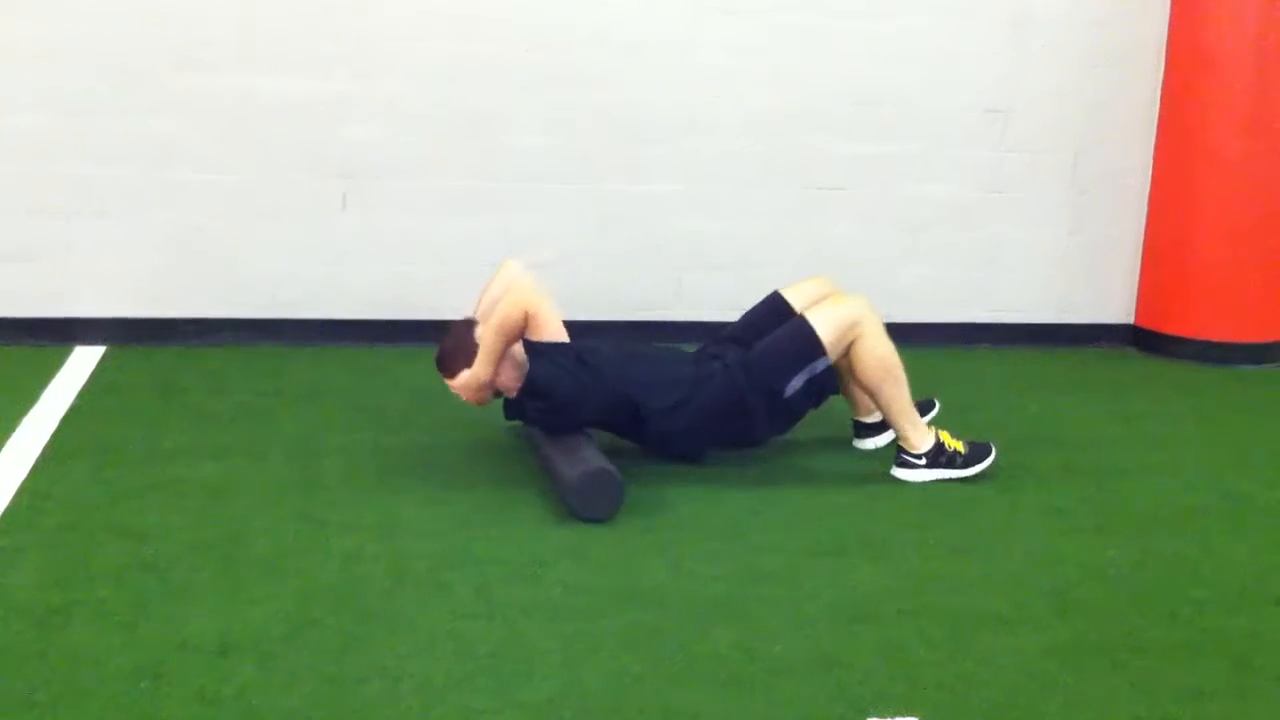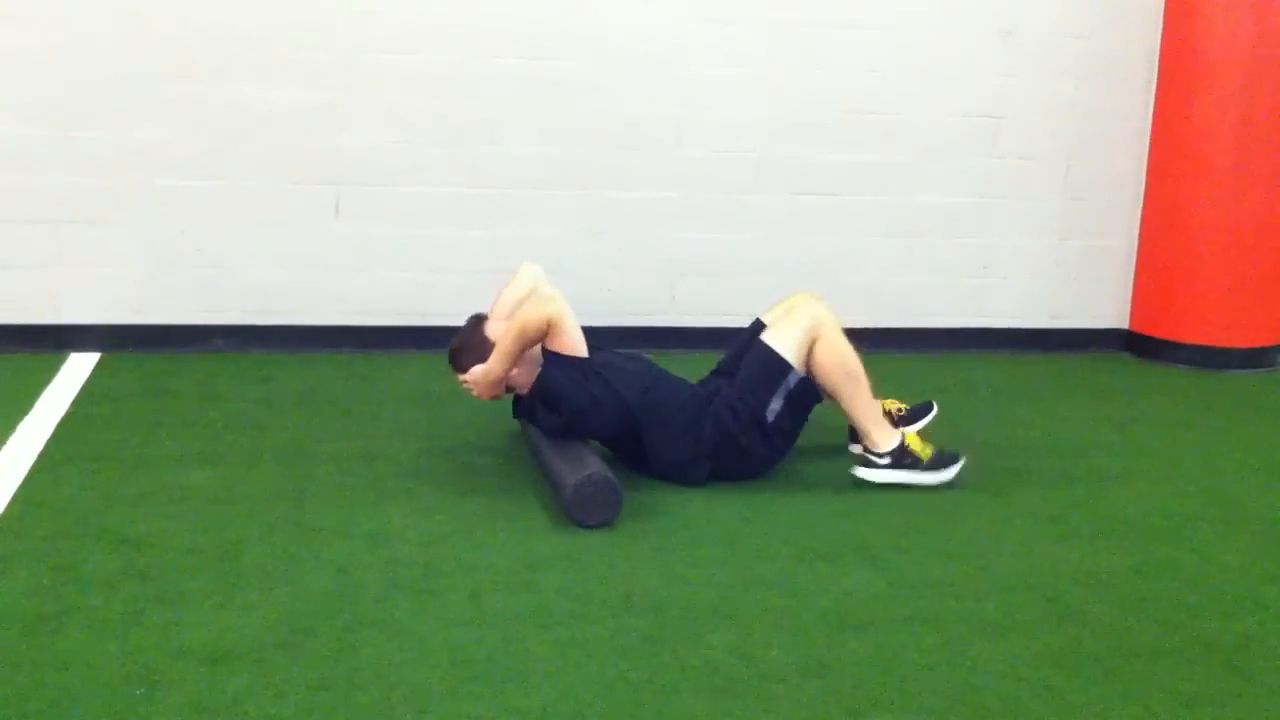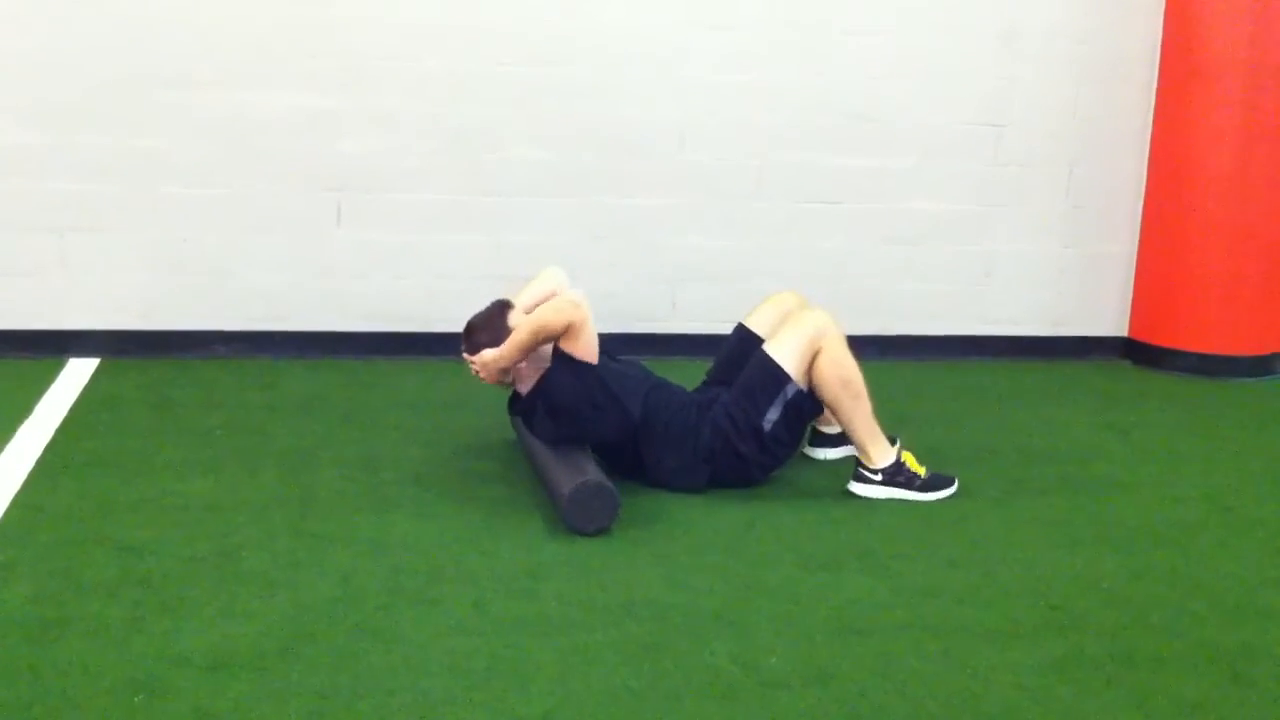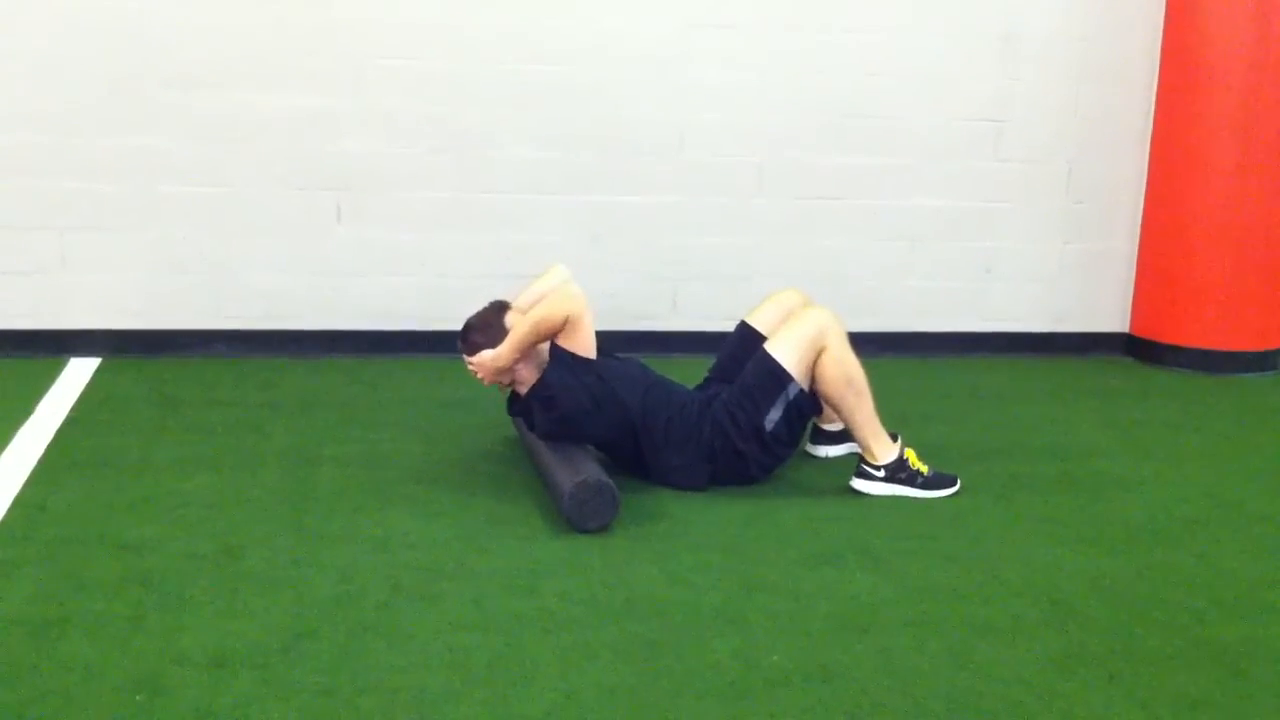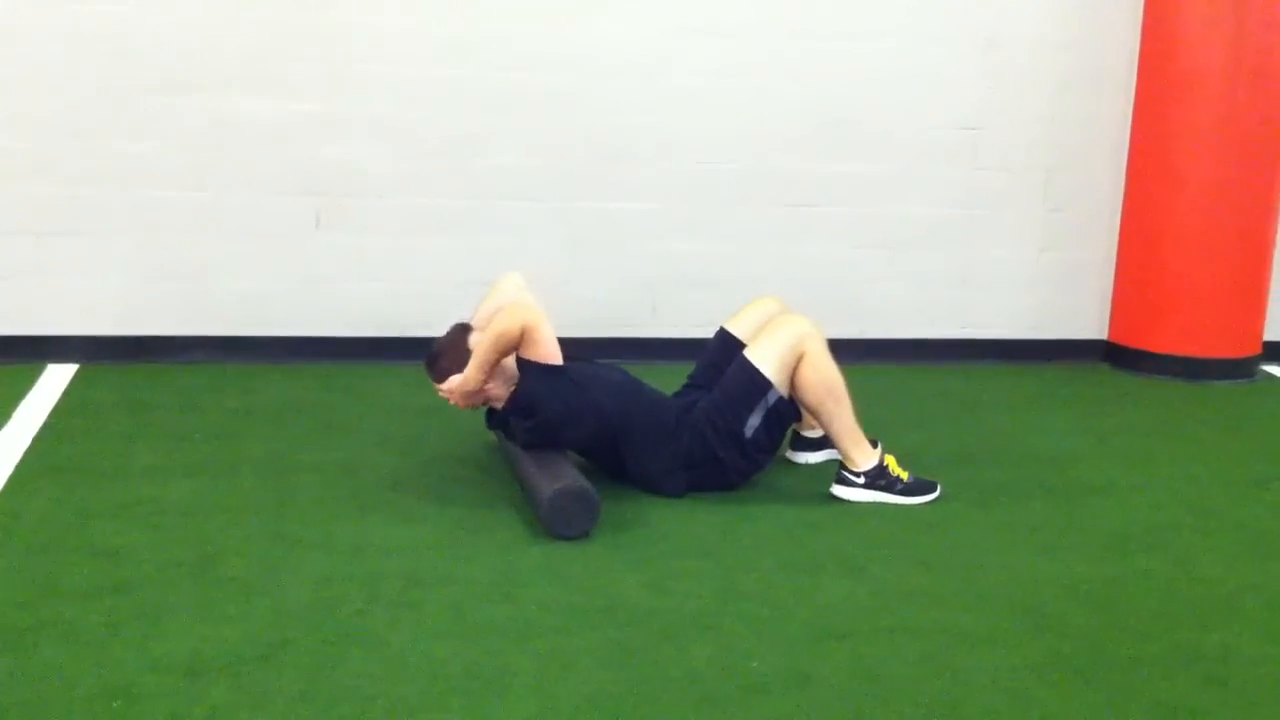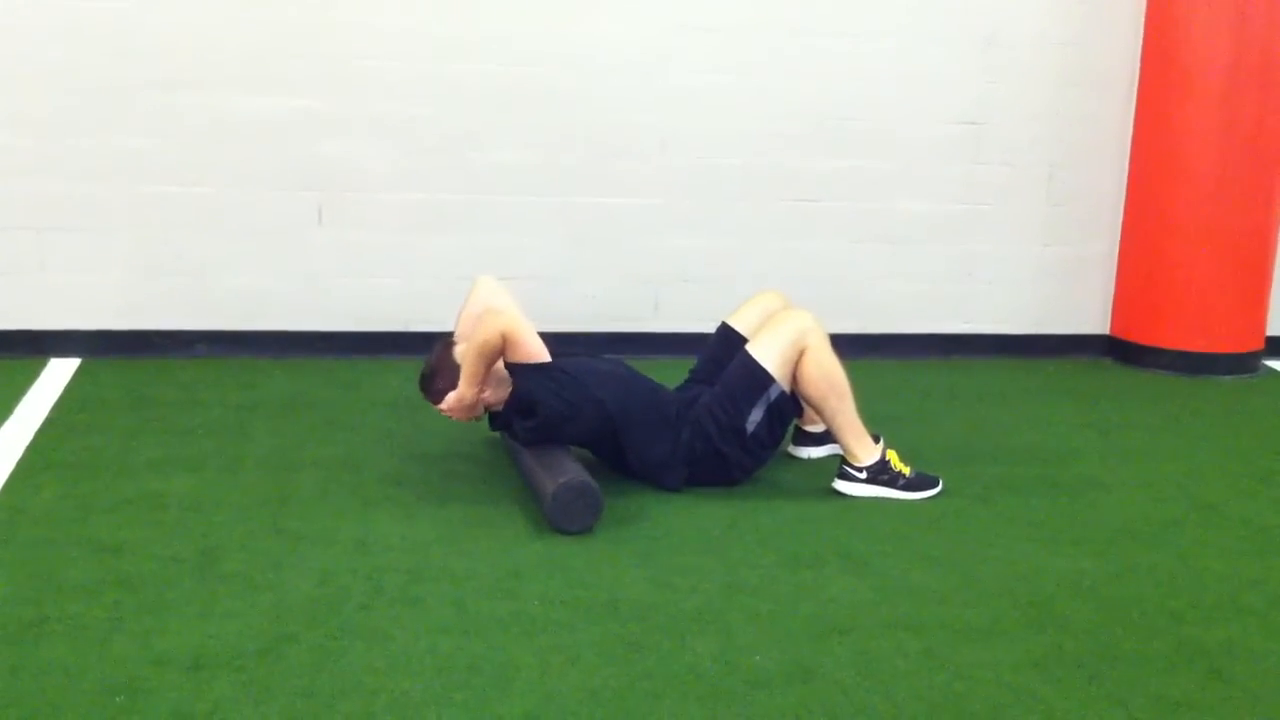
dt=0.7s
person 1, frame 1
left shoulder: (535, 384)
right shoulder: (550, 393)
left elbow: (513, 274)
right elbow: (524, 298)
left wrist: (472, 335)
right wrist: (480, 373)
left hip: (711, 368)
right hip: (730, 400)
left knee: (821, 290)
right knee: (856, 313)
left ankle: (871, 420)
right ankle: (919, 450)
person 1, frame 2
left shoulder: (542, 390)
right shoulder: (561, 394)
left elbow: (531, 276)
right elbow: (550, 305)
left wrist: (489, 330)
right wrist: (494, 371)
left hip: (706, 403)
right hip: (729, 437)
left knee: (803, 303)
right knee: (814, 319)
left ankle: (867, 419)
right ankle: (884, 450)
person 1, frame 3
left shoulder: (539, 391)
right shoulder: (563, 398)
left elbow: (554, 280)
right elbow: (572, 307)
left wrist: (499, 323)
right wrist: (503, 356)
left hip: (705, 411)
right hip: (724, 446)
left knee: (788, 305)
right knee: (817, 327)
left ankle: (830, 430)
right ankle: (880, 465)
person 1, frame 4
left shoulder: (540, 391)
right shoulder: (559, 397)
left elbow: (558, 277)
right elbow: (571, 302)
left wrist: (503, 319)
right wrist: (503, 357)
left hip: (706, 407)
right hip: (725, 444)
left knee: (792, 302)
right knee: (819, 326)
left ankle: (831, 427)
right ankle: (884, 461)
person 1, frame 5
left shoulder: (518, 402)
right shoulder: (536, 407)
left elbow: (512, 286)
right elbow: (526, 313)
left wrist: (466, 345)
right wrist: (471, 377)
left hip: (686, 413)
right hip: (705, 450)
left knee: (771, 310)
right knee: (799, 333)
left ankle: (812, 434)
right ankle: (864, 469)
person 1, frame 6
left shoulder: (518, 400)
right shoulder: (534, 406)
left elbow: (487, 291)
right elbow: (501, 319)
left wrist: (455, 358)
right wrist: (466, 388)
left hip: (687, 407)
right hip: (706, 446)
left knee: (772, 304)
right knee: (800, 328)
left ankle: (815, 430)
right ankle: (866, 464)
